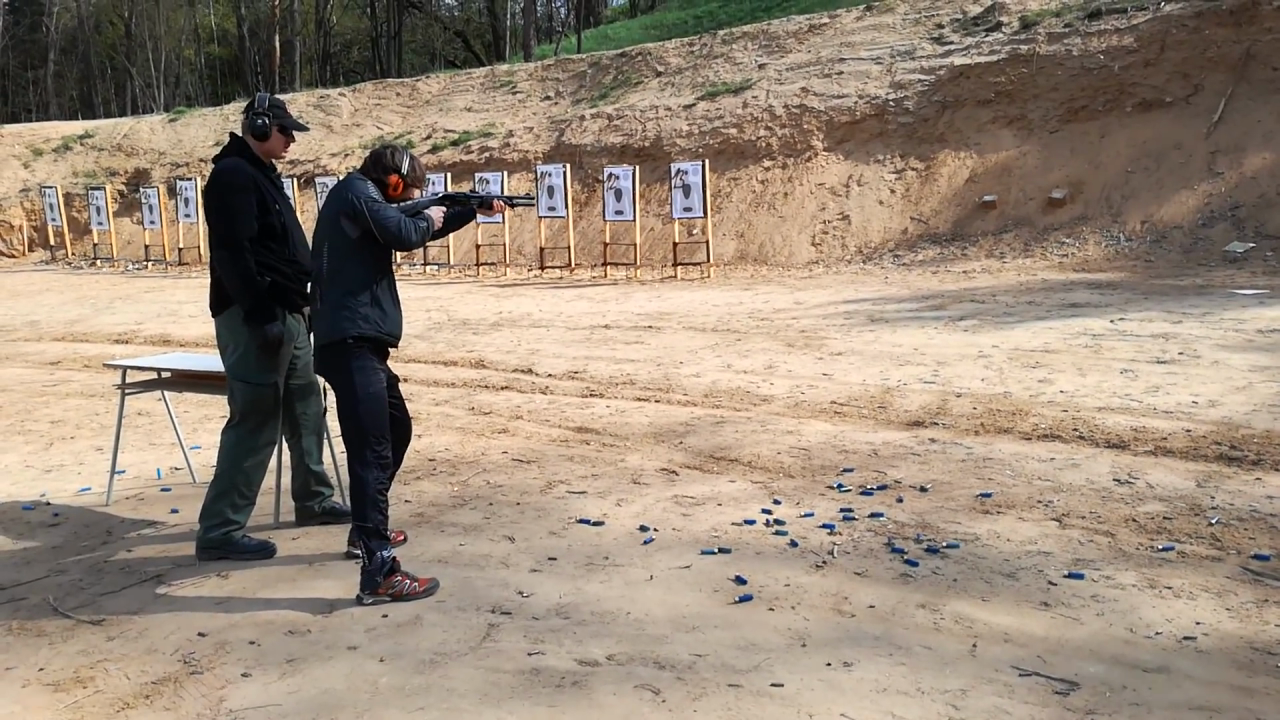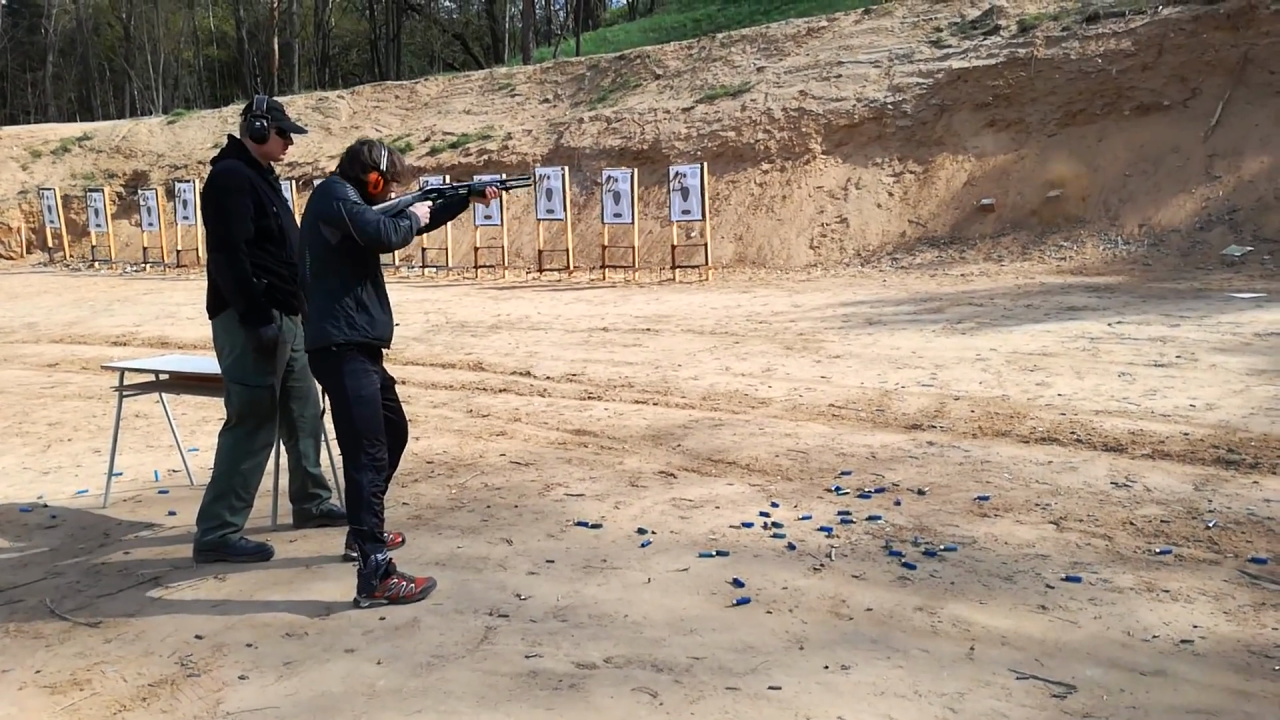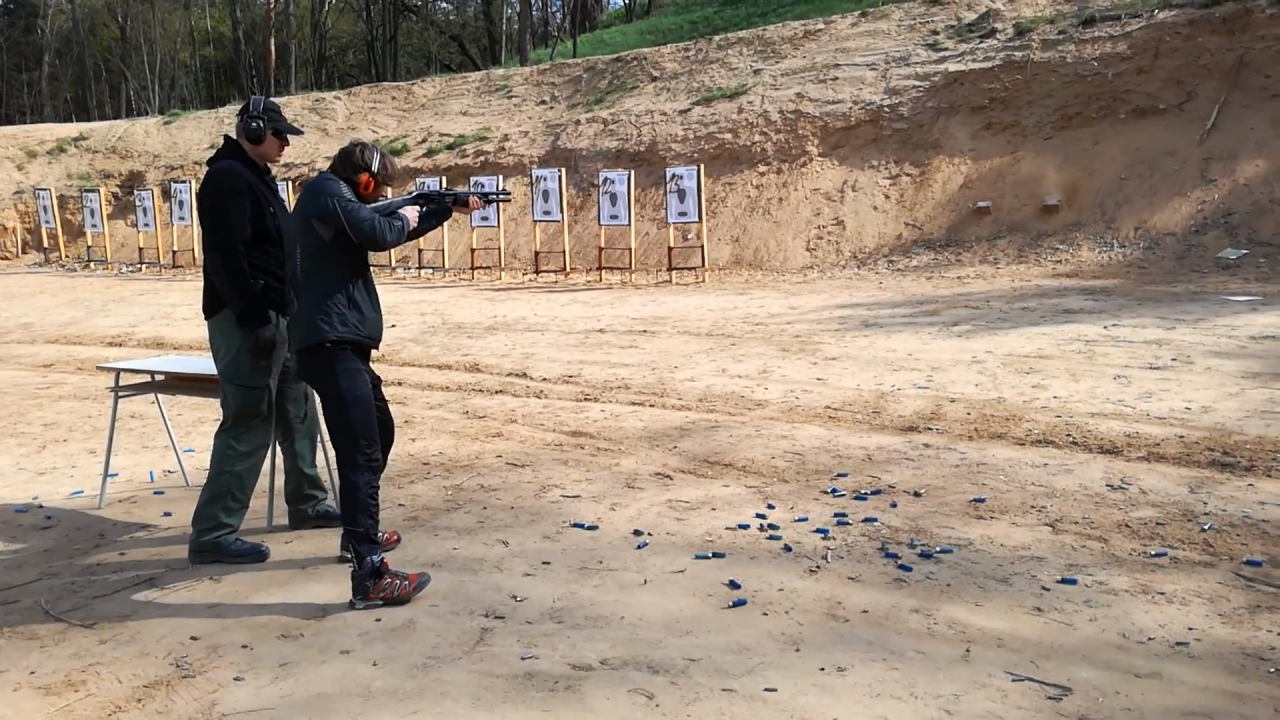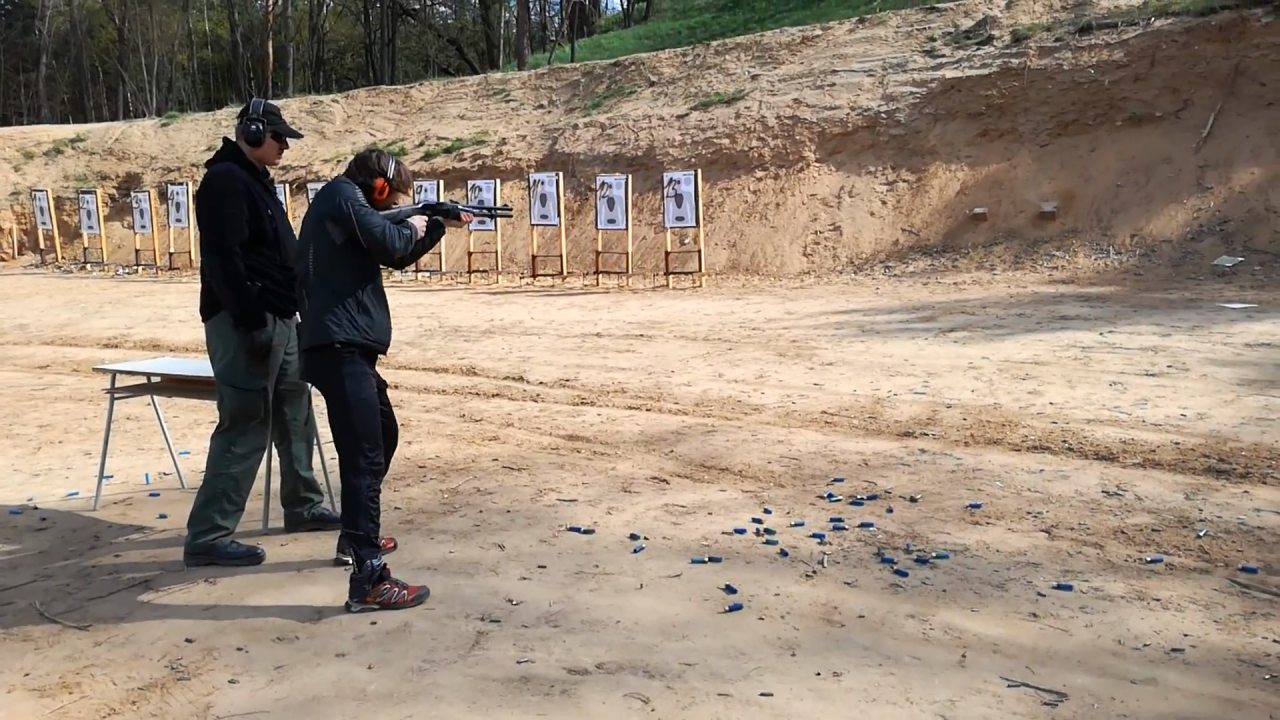
dt=0.5s
person 1, frame 1
left shoulder: (261, 173)
right shoulder: (232, 176)
right elbow: (233, 254)
left wrist: (298, 305)
right wrist: (262, 317)
left hip: (286, 313)
right hip: (255, 318)
left knee: (305, 410)
right knee: (255, 421)
left ankle: (313, 500)
right ankle: (219, 530)
person 1, frame 2
left shoulder: (260, 176)
right shoulder: (230, 177)
right elbow: (229, 257)
left wrist: (291, 308)
right wrist: (256, 318)
left hip: (284, 315)
right hip: (251, 319)
left knee: (302, 413)
right knee: (252, 423)
left ankle: (311, 503)
right ankle: (217, 533)
person 1, frame 3
left shoulder: (256, 176)
right shoulder: (227, 178)
right elbow: (226, 258)
left wrist: (285, 313)
right wrist: (254, 319)
left hip: (279, 316)
right hip: (248, 321)
left knee: (298, 414)
right knee: (249, 424)
left ankle: (307, 504)
right ankle: (212, 534)
person 1, frame 4
left shoulder: (255, 179)
right shoulder: (224, 180)
right elbow: (223, 259)
left wrist: (288, 313)
right wrist: (251, 321)
left hip: (277, 318)
right hip: (244, 322)
left knee: (294, 417)
right knee: (244, 426)
left ankle: (302, 507)
right ankle: (207, 536)
person 2, frame 1
left shoulder: (370, 201)
right shoulder: (356, 190)
left elbow: (411, 222)
right elbow: (403, 234)
left wrist: (475, 210)
right wrist: (427, 219)
left hip: (363, 341)
right hip: (350, 343)
left knee: (396, 431)
right knee: (372, 451)
left ankle: (368, 528)
right ankle: (379, 573)
person 2, frame 2
left shoulder: (350, 200)
right shoulder: (335, 194)
left elbow: (411, 223)
right elbow: (384, 236)
left wrist: (466, 199)
right wrist: (411, 217)
left hip: (359, 344)
right hip: (342, 347)
left knee: (393, 435)
right knee: (368, 455)
left ankle: (365, 532)
right ankle: (376, 576)
person 2, frame 3
left shoulder: (337, 199)
right shoulder: (327, 190)
left elbow: (392, 229)
right elbow: (378, 234)
left wrist: (449, 210)
right wrist: (402, 219)
left hip: (344, 342)
right hip: (331, 345)
left knee: (379, 436)
right knee: (362, 454)
left ankle: (360, 534)
right ankle: (370, 576)
person 2, frame 4
left shoulder: (349, 204)
right shoulder: (342, 193)
left elbow: (395, 257)
right elbow: (386, 241)
left wrist: (439, 226)
right wrist: (411, 228)
left hip: (351, 345)
right hip: (340, 348)
left knee: (382, 440)
right knee: (364, 458)
left ankle: (357, 536)
right ankle: (368, 580)
